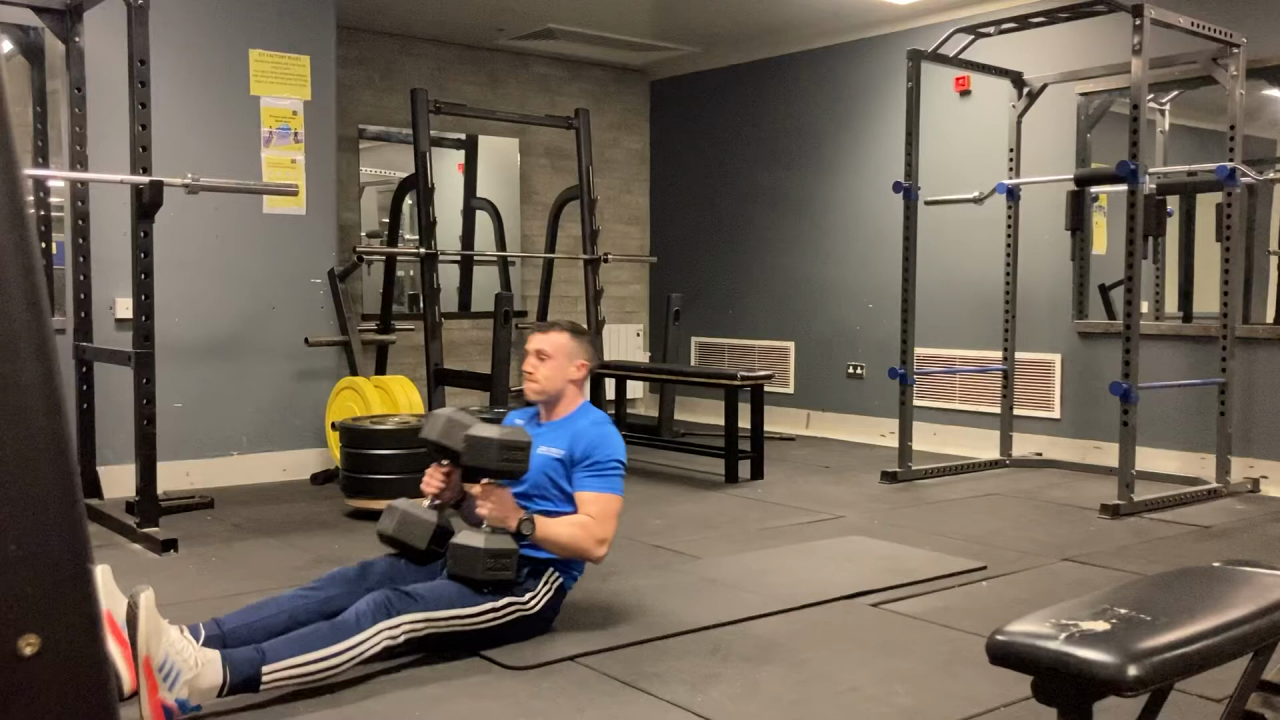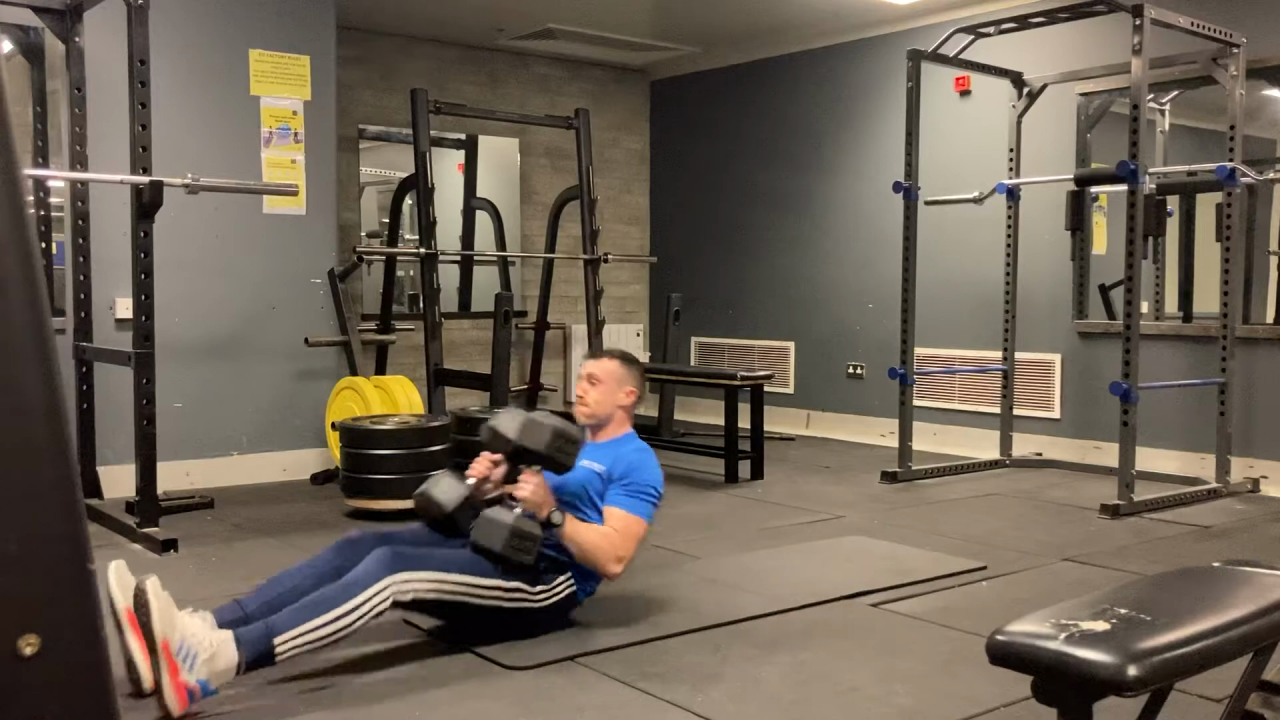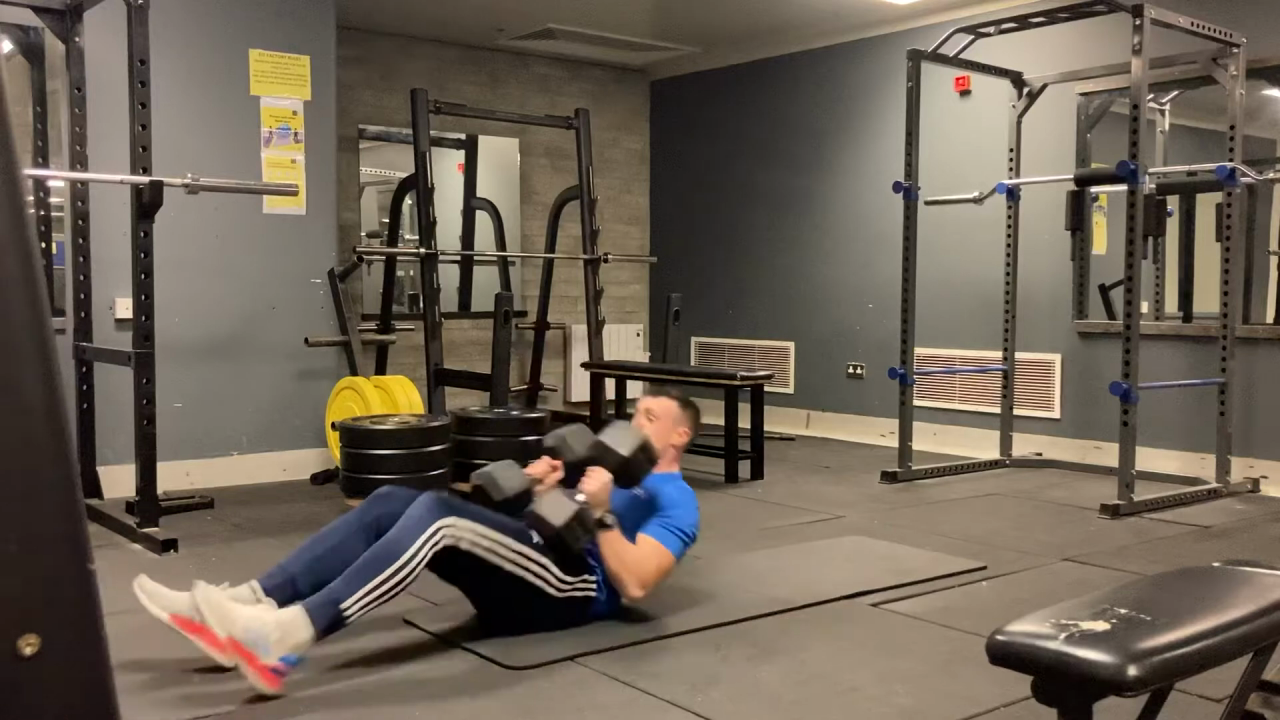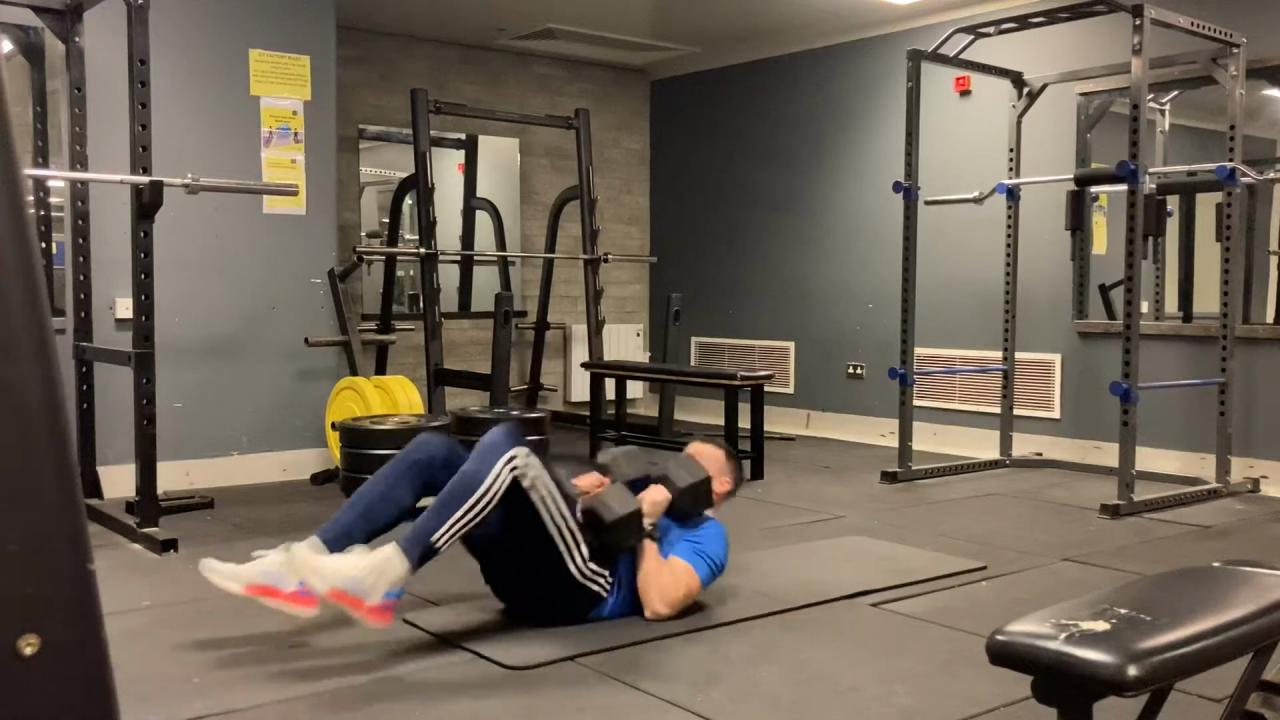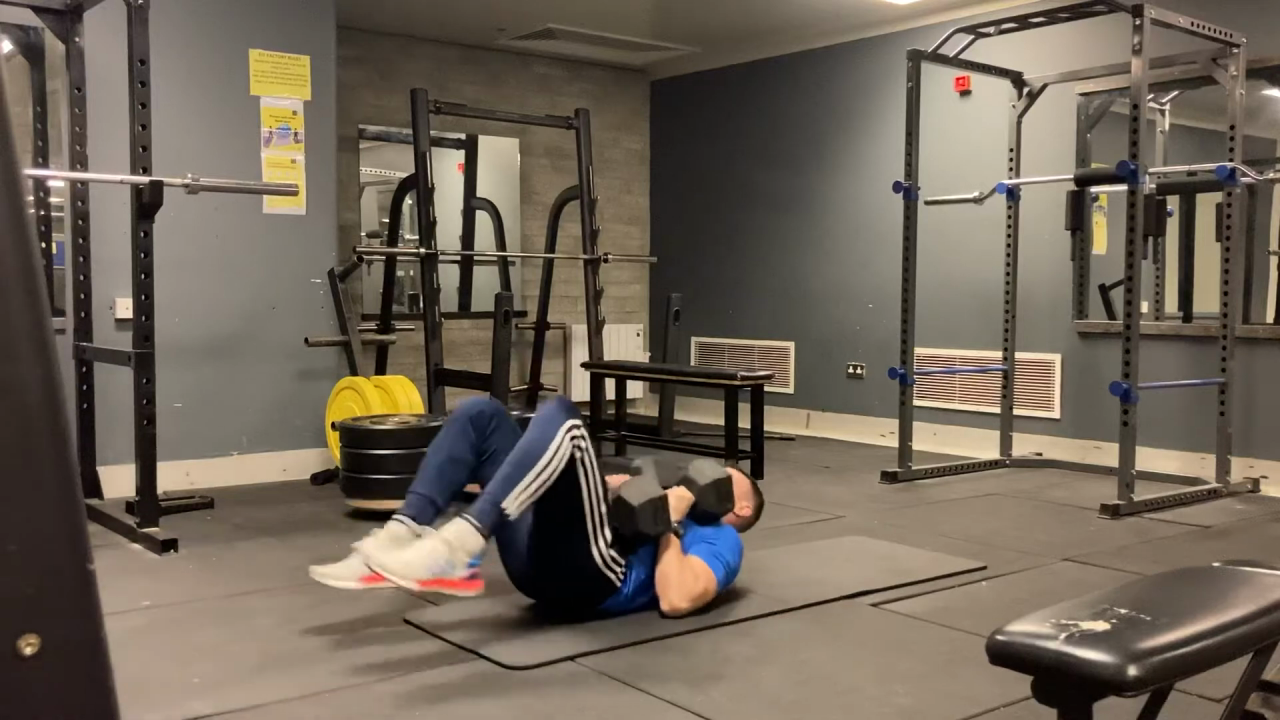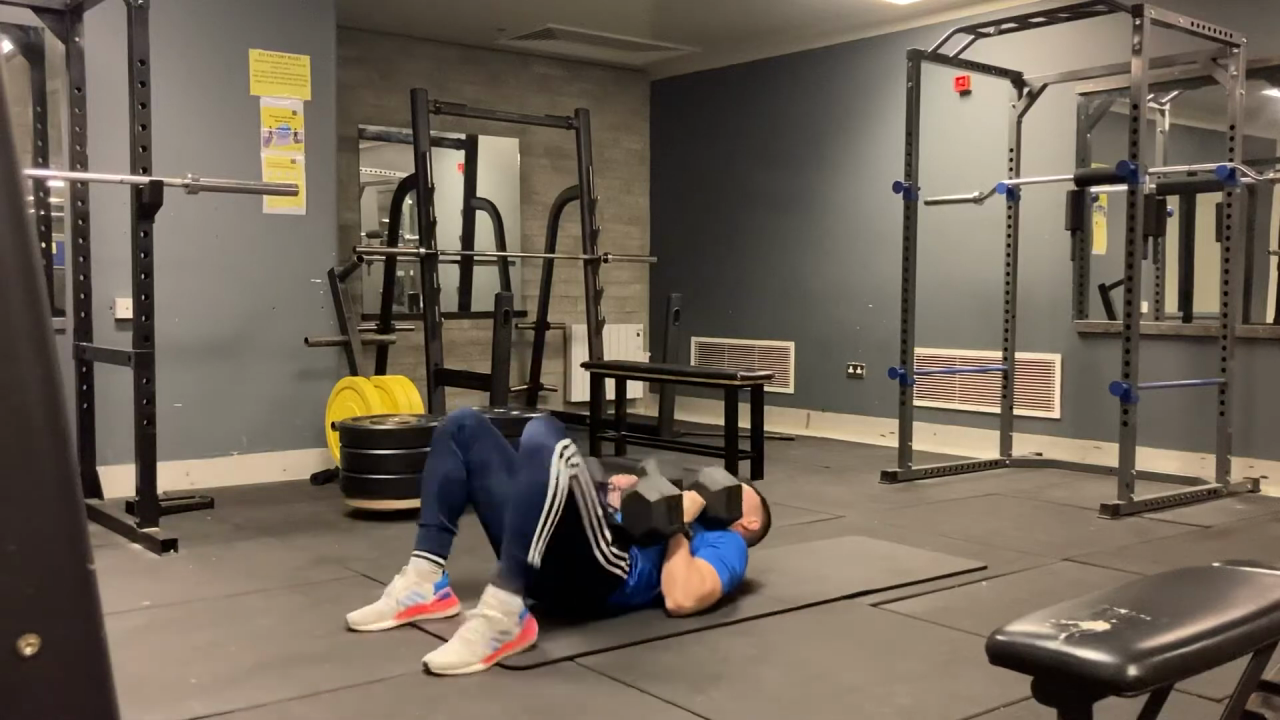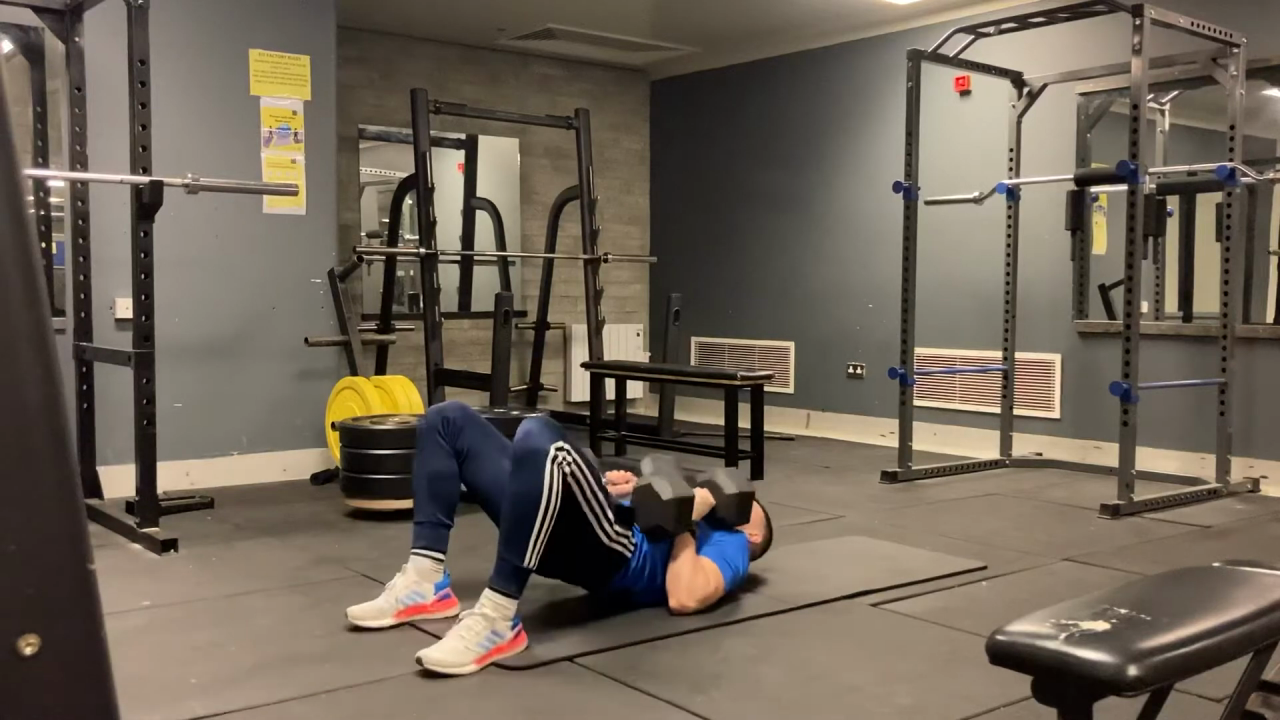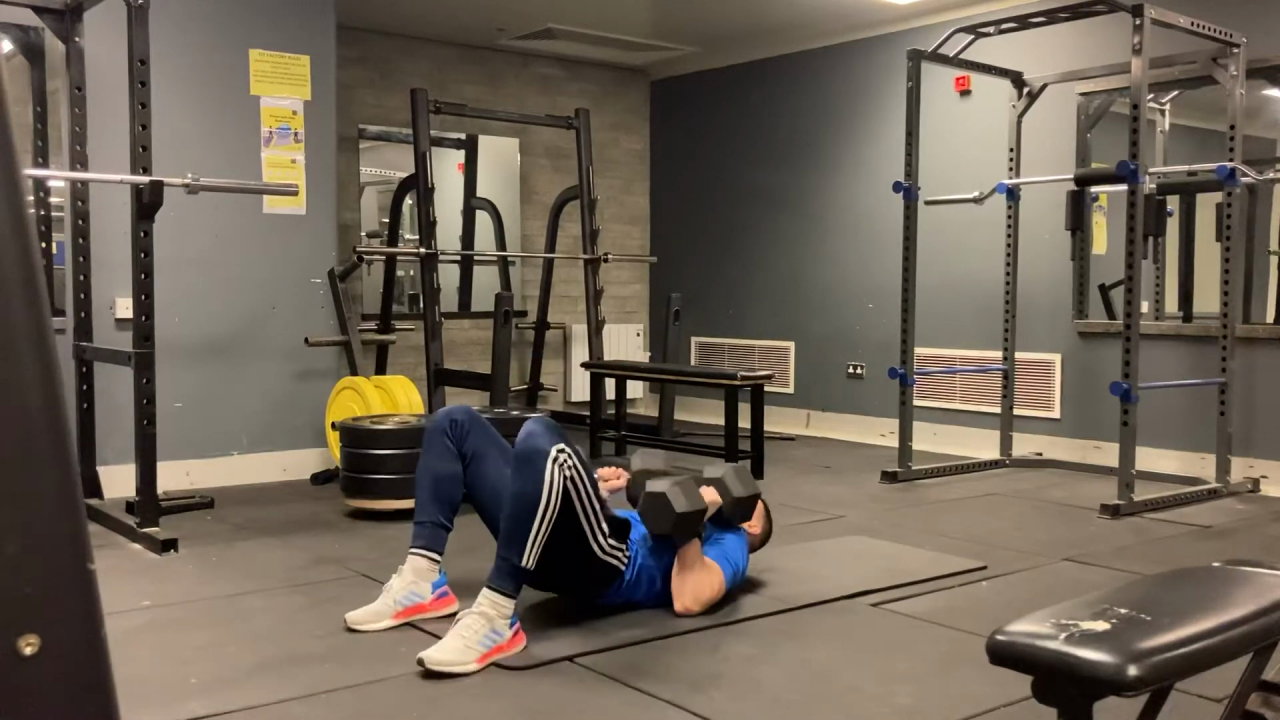
dt=0.2s
person 1, frame 1
left shoulder: (595, 437)
right shoulder: (515, 422)
left elbow: (595, 542)
left wrist: (517, 519)
right wrist: (448, 491)
left hip: (529, 584)
left knee: (383, 614)
right knee: (347, 583)
right ankle: (183, 648)
person 1, frame 2
left shoulder: (636, 465)
left elbow: (612, 558)
left wrist: (548, 511)
right wrist: (485, 481)
left hip: (546, 587)
right hip: (496, 557)
left knee: (391, 570)
right knee: (356, 545)
left ankle: (213, 660)
right ankle: (201, 633)
person 1, frame 3
left shoulder: (676, 504)
right shoulder: (612, 465)
left elbow: (634, 583)
left wrist: (598, 509)
right wrist: (532, 484)
left hip: (571, 590)
right hip: (521, 568)
left knee: (435, 510)
right knee: (391, 502)
left ankle: (288, 639)
right ankle: (246, 607)
person 1, frame 4
left shoulder: (705, 538)
right shoulder: (642, 499)
left elbow: (660, 602)
left wrist: (648, 521)
right wrist: (574, 493)
left hip: (580, 587)
right hip: (527, 568)
left knee: (507, 442)
right knee: (431, 450)
left ankle: (381, 575)
right ankle: (309, 561)
person 1, frame 5
left shoulder: (721, 545)
left elbow: (675, 600)
left wrist: (670, 521)
right wrist: (598, 489)
left hip: (590, 577)
right hip: (539, 556)
left knee: (559, 416)
right knee: (480, 413)
left ankle: (457, 550)
right ankle: (398, 541)
person 1, frame 6
left shoulder: (726, 545)
left elbow: (680, 599)
left wrist: (681, 523)
right wrist: (606, 500)
left hip: (599, 564)
right hip: (549, 553)
left knee: (545, 435)
right knee: (463, 427)
left ankle: (502, 615)
right ankle: (426, 582)
person 1, frame 7
left shoulder: (728, 546)
left elbow: (684, 598)
left wrist: (690, 518)
right wrist: (605, 493)
left hip: (607, 548)
right hip: (554, 533)
left knee: (540, 436)
right knee: (447, 420)
left ankle: (496, 619)
right ankle: (426, 582)
person 1, frame 8
left shoulder: (728, 544)
left elbow: (688, 601)
right wrist: (596, 493)
left hip: (603, 560)
right hip: (550, 548)
left knee: (541, 437)
right knee: (455, 422)
left ankle: (495, 618)
right ankle: (423, 582)
